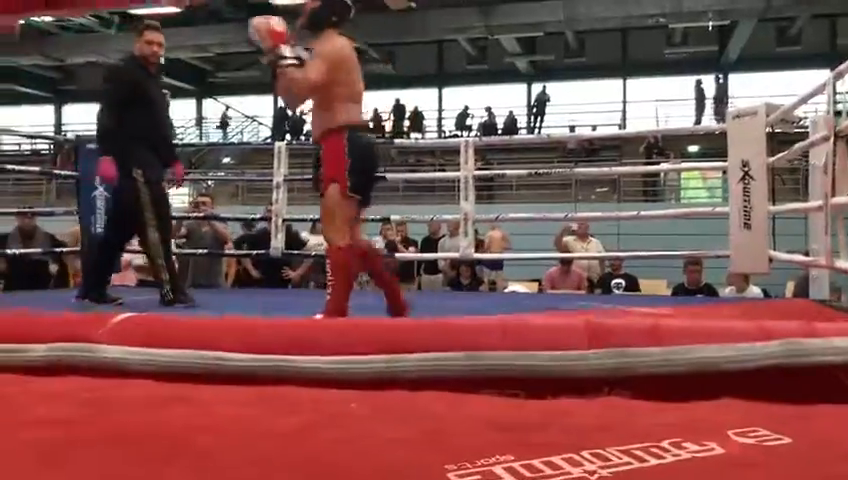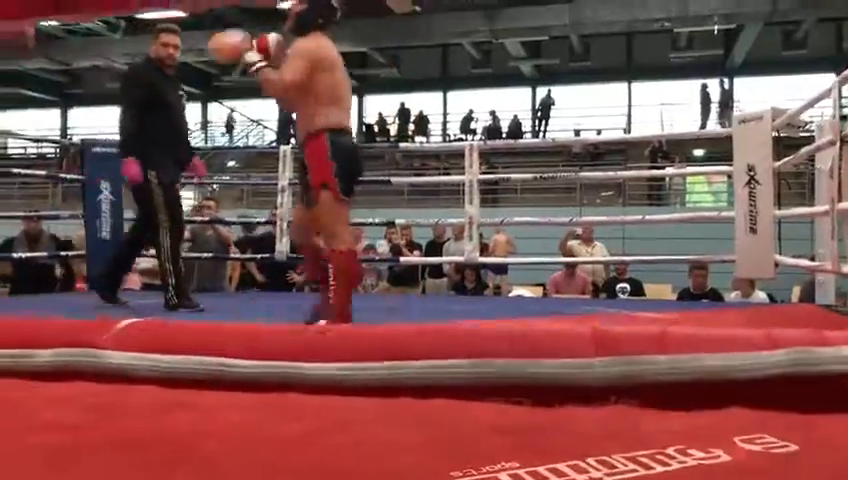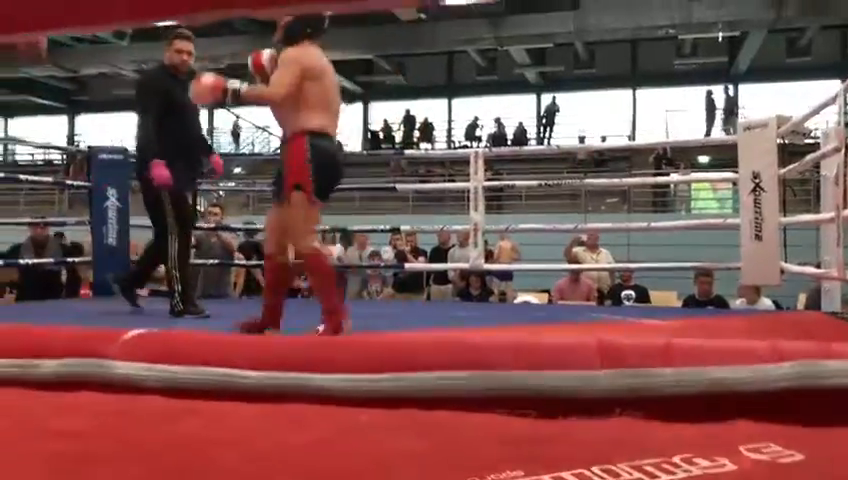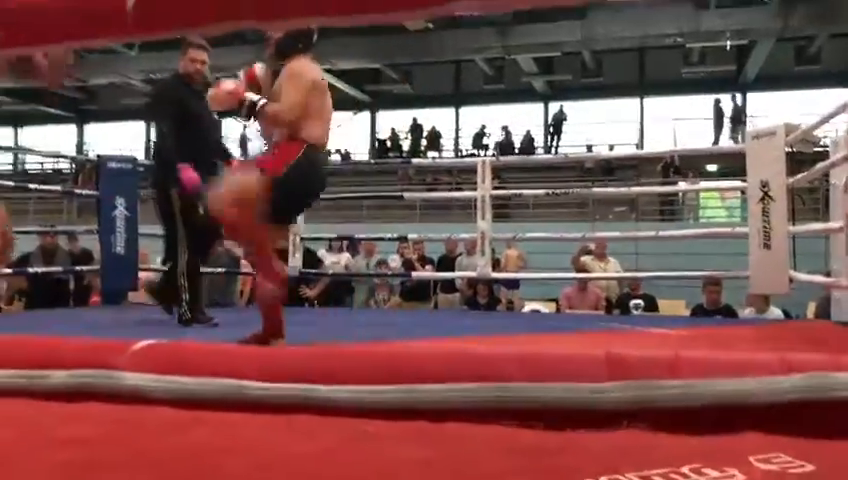
dt=0.1s
person 1, frame 1
left shoulder: (332, 46)
right shoulder: (322, 52)
left elbow: (302, 88)
right elbow: (292, 99)
left wrist: (283, 51)
right wrist: (281, 57)
left hip: (345, 147)
right hip: (340, 148)
left knee: (336, 233)
right knee: (348, 236)
left ankle: (335, 314)
right ankle: (396, 302)
person 1, frame 2
left shoulder: (308, 46)
right shoulder: (308, 52)
left elbow: (279, 88)
right elbow: (294, 103)
left wrist: (250, 61)
right wrist: (270, 62)
left hip: (329, 148)
right hip: (323, 151)
left knee: (335, 238)
right knee: (303, 232)
left ankle: (340, 318)
right ankle: (330, 304)
person 1, frame 3
left shoulder: (297, 55)
right shoulder: (312, 62)
left elbow: (275, 95)
left wrist: (228, 89)
right wrist: (267, 79)
left hip: (309, 153)
right hip: (310, 153)
left knee: (301, 240)
right knee: (273, 244)
left ankle: (335, 317)
right ankle: (270, 320)
person 1, frame 4
left shoulder: (298, 68)
right shoulder: (302, 75)
left elbow: (285, 119)
left wrist: (247, 99)
right wrist: (260, 94)
left hip: (298, 160)
right hip: (298, 168)
left knee: (226, 204)
right knee: (260, 252)
left ankle: (269, 271)
right ankle: (272, 331)
person 2, frame 1
left shoulder: (155, 79)
right shoulder: (121, 73)
right elbow: (107, 117)
left wrist: (173, 160)
right wrist: (106, 155)
left hip: (148, 163)
right hip: (134, 161)
left knee: (120, 227)
right knee: (156, 222)
left ankle: (93, 286)
right ankle: (169, 289)
person 2, frame 2
left shoulder: (173, 80)
right shoulder: (139, 74)
right elbow: (129, 119)
left wrist: (190, 157)
right wrist: (129, 156)
left hip: (168, 165)
right hip: (149, 165)
left knee: (146, 227)
right knee: (168, 225)
left ankle: (107, 283)
right ankle: (175, 294)
person 2, frame 3
left shoulder: (188, 85)
right shoulder: (153, 81)
right elbow: (147, 125)
left wrist: (210, 154)
right wrist: (155, 161)
left hip: (183, 171)
right hip: (162, 170)
left knee: (170, 233)
right knee: (177, 232)
left ankle: (131, 281)
right ankle: (181, 300)
person 2, frame 4
left shoulder: (205, 94)
right shoulder: (167, 91)
right elbow: (165, 134)
left wrist: (228, 160)
right wrist: (181, 166)
left hip: (202, 179)
right hip: (175, 179)
left knee: (206, 236)
right knee: (187, 243)
left ankle: (164, 288)
right ankle: (189, 308)
